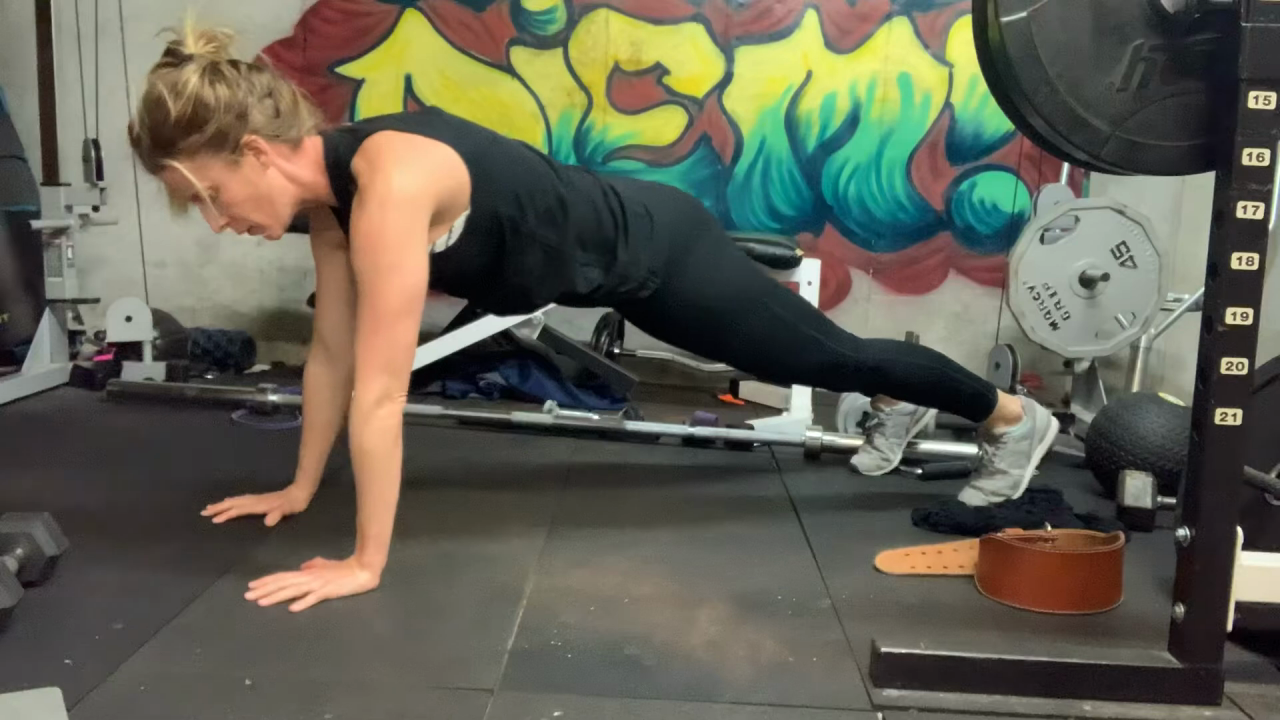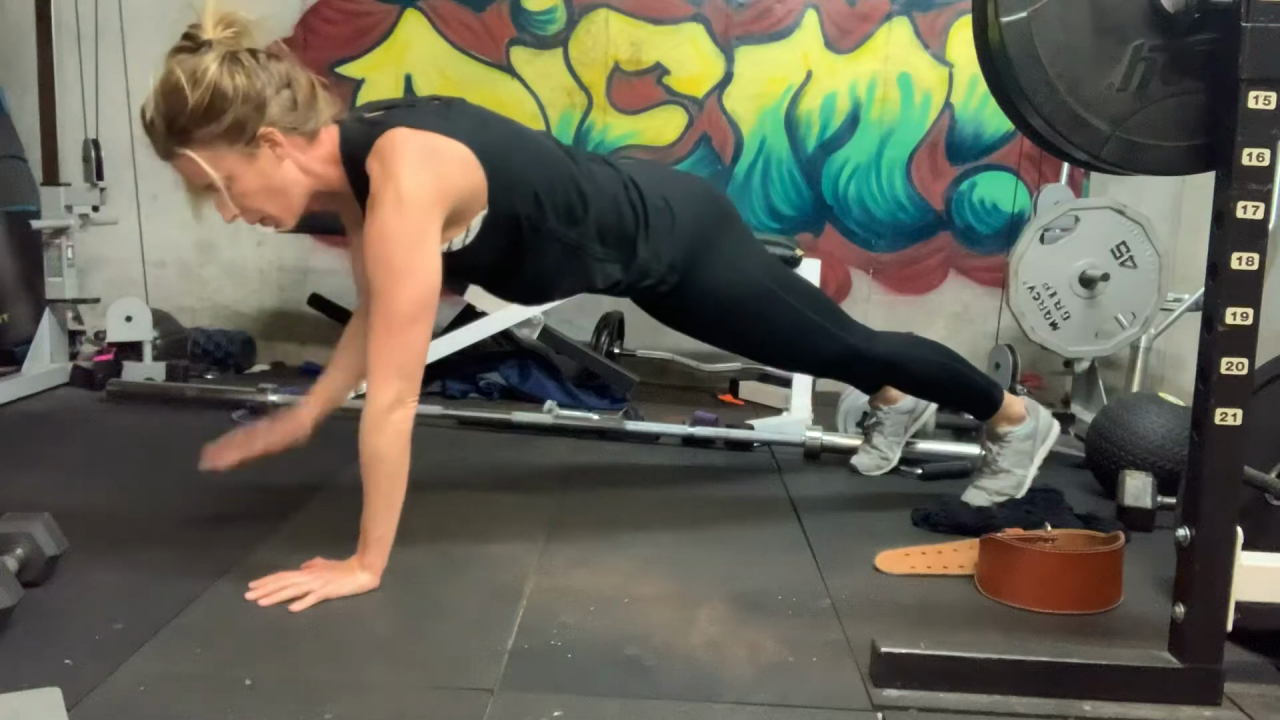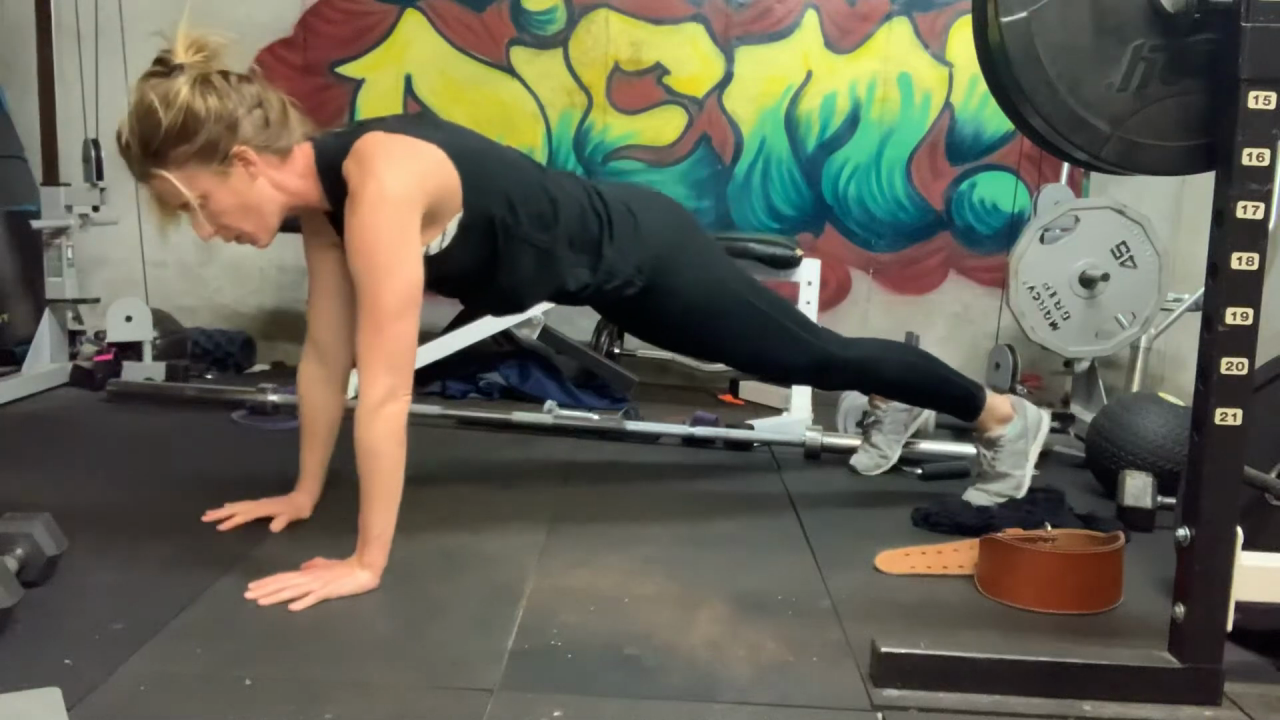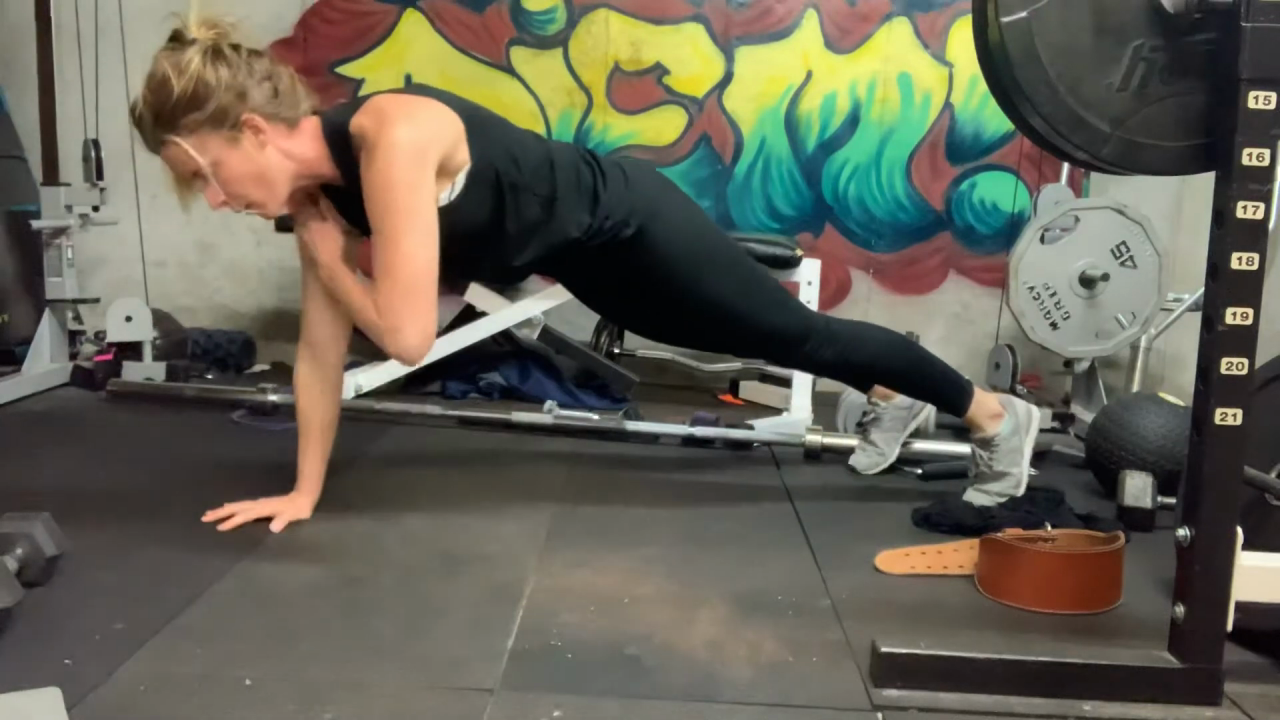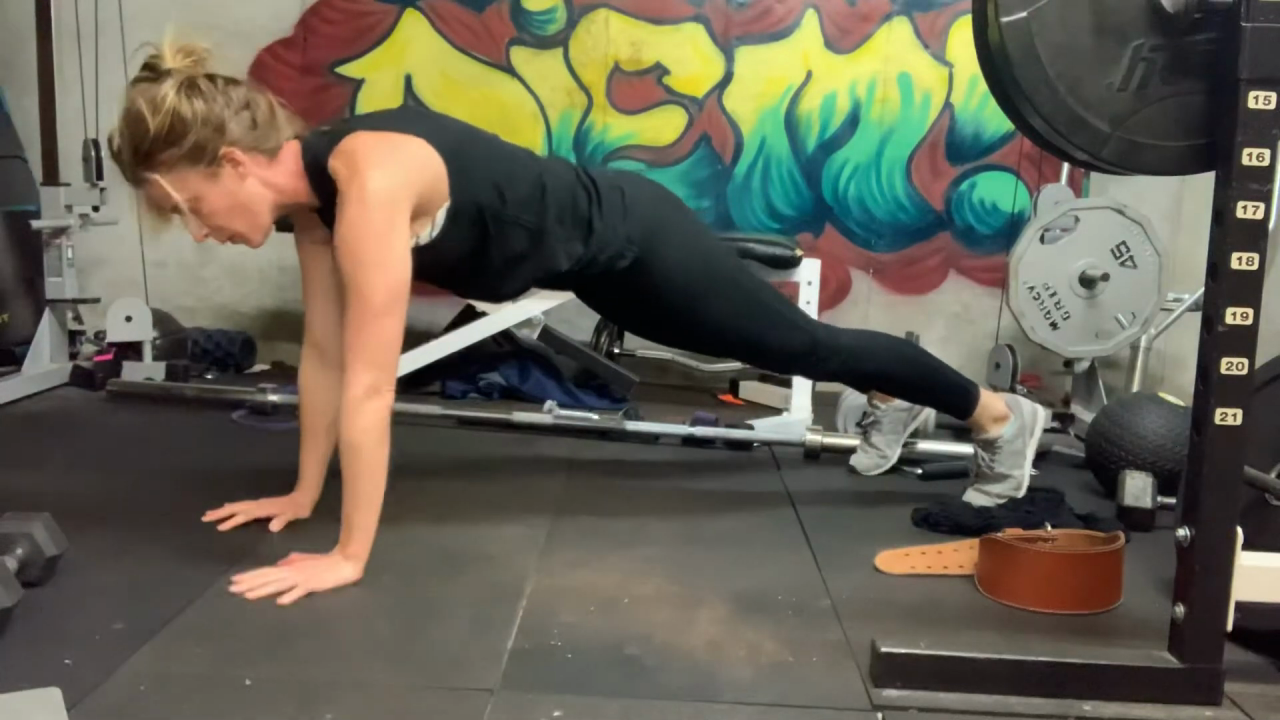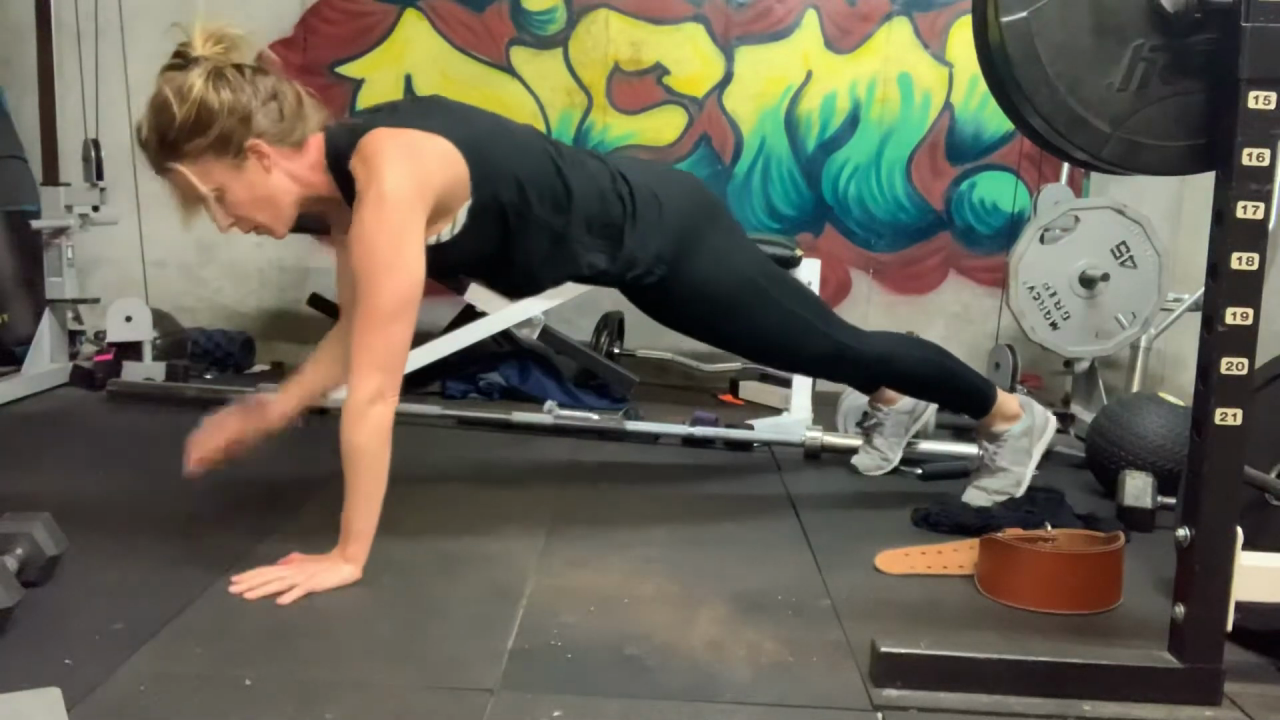
dt=0.7s
person 1, frame 1
left shoulder: (389, 179)
right shoulder: (330, 186)
left elbow: (380, 393)
right elbow: (333, 351)
left wrist: (365, 563)
right wrist: (300, 489)
left hip: (656, 251)
right hip: (617, 251)
left knee: (823, 356)
right knee: (808, 357)
left ankle: (1014, 419)
right ankle: (898, 405)
person 1, frame 2
left shoulder: (400, 176)
right shoulder: (345, 162)
left elbow: (393, 394)
right elbow: (376, 321)
left wrist: (366, 564)
right wrist: (302, 418)
left hip: (675, 239)
right hip: (633, 230)
left knee: (836, 343)
right knee: (817, 349)
left ankle: (1017, 419)
right ankle: (898, 405)
person 1, frame 3
left shoulder: (380, 180)
right shoulder: (319, 189)
left elbow: (385, 389)
right elbow: (324, 354)
left wrist: (367, 561)
right wrist: (304, 493)
left hip: (639, 252)
right hip: (600, 260)
left knee: (810, 355)
right knee: (794, 354)
left ankle: (1005, 418)
right ankle: (895, 406)
person 1, frame 4
left shoulder: (390, 138)
right shoulder: (314, 180)
left elbow: (406, 333)
right elbow: (322, 342)
left wrist: (327, 259)
right wrist: (304, 490)
left hip: (627, 220)
right hip: (581, 258)
left knee: (798, 334)
right knee: (759, 341)
left ankle: (996, 415)
right ankle: (892, 402)
person 1, frame 5
left shoulder: (369, 179)
right shoulder: (310, 192)
left elbow: (368, 388)
right elbow: (323, 352)
left wrist: (349, 556)
right wrist: (303, 494)
left hip: (630, 239)
right hip: (592, 259)
left knee: (801, 344)
right knee: (781, 346)
left ankle: (1000, 416)
right ankle: (894, 403)
person 1, frame 6
left shoulder: (386, 175)
right shoulder: (339, 166)
left elbow: (376, 390)
right elbow: (362, 341)
left wrist: (348, 557)
right wrist: (279, 407)
left hip: (662, 234)
right hip: (628, 228)
left knee: (826, 345)
right knee: (806, 345)
left ankle: (1012, 418)
right ankle: (896, 406)
